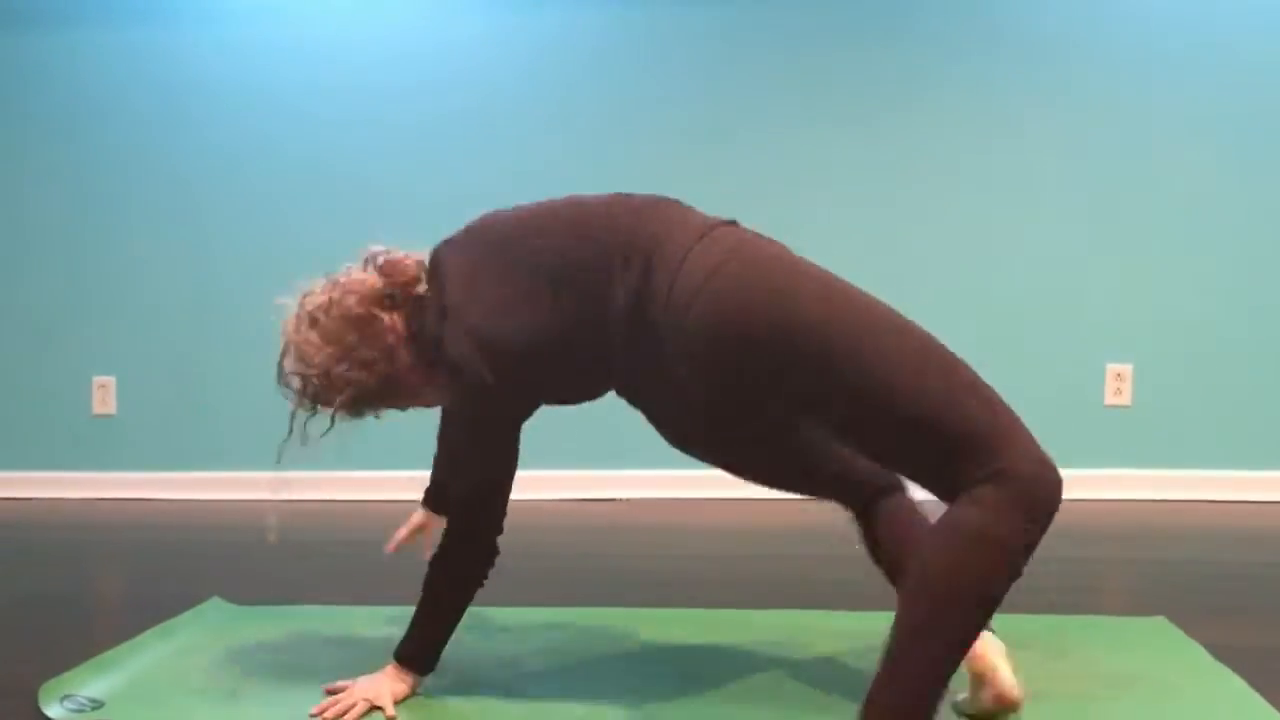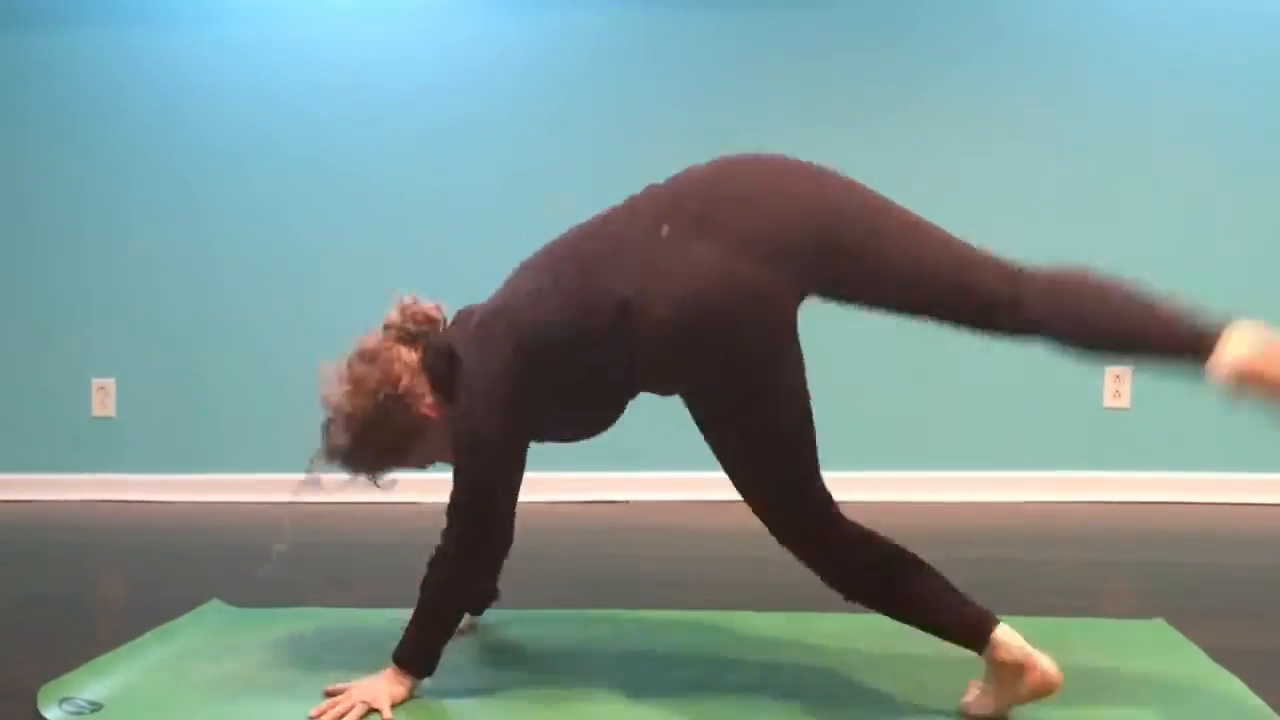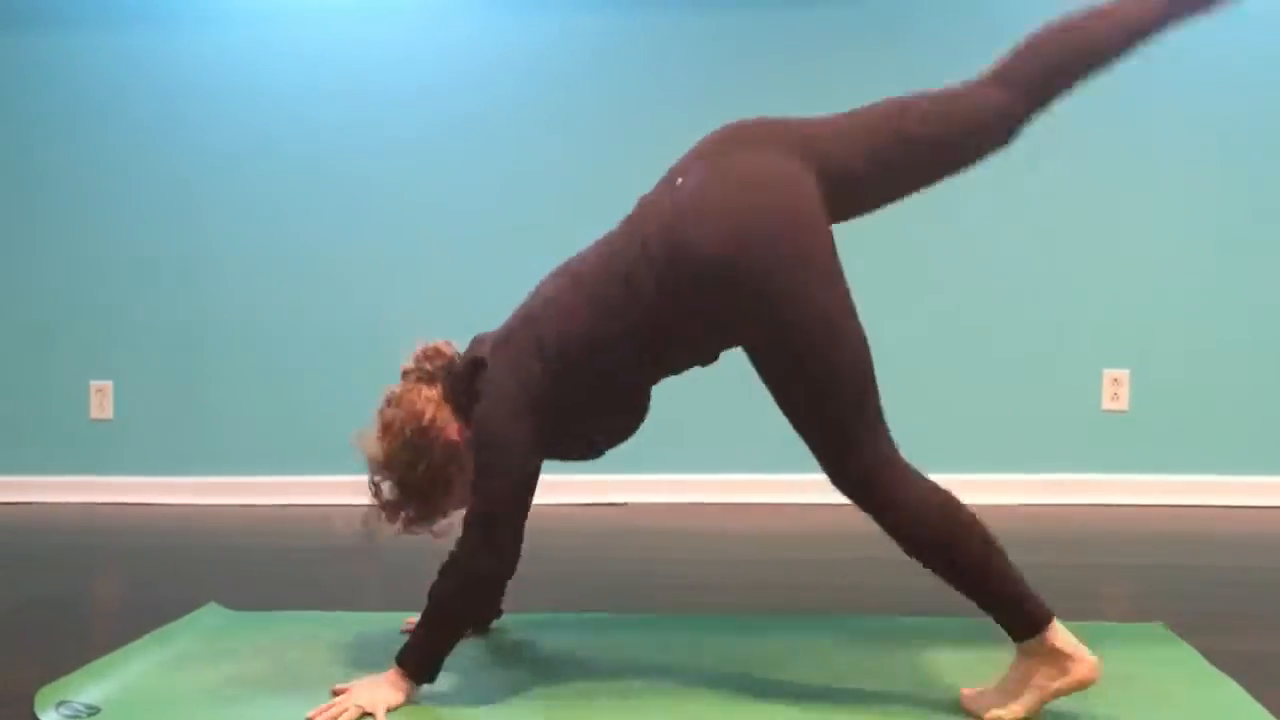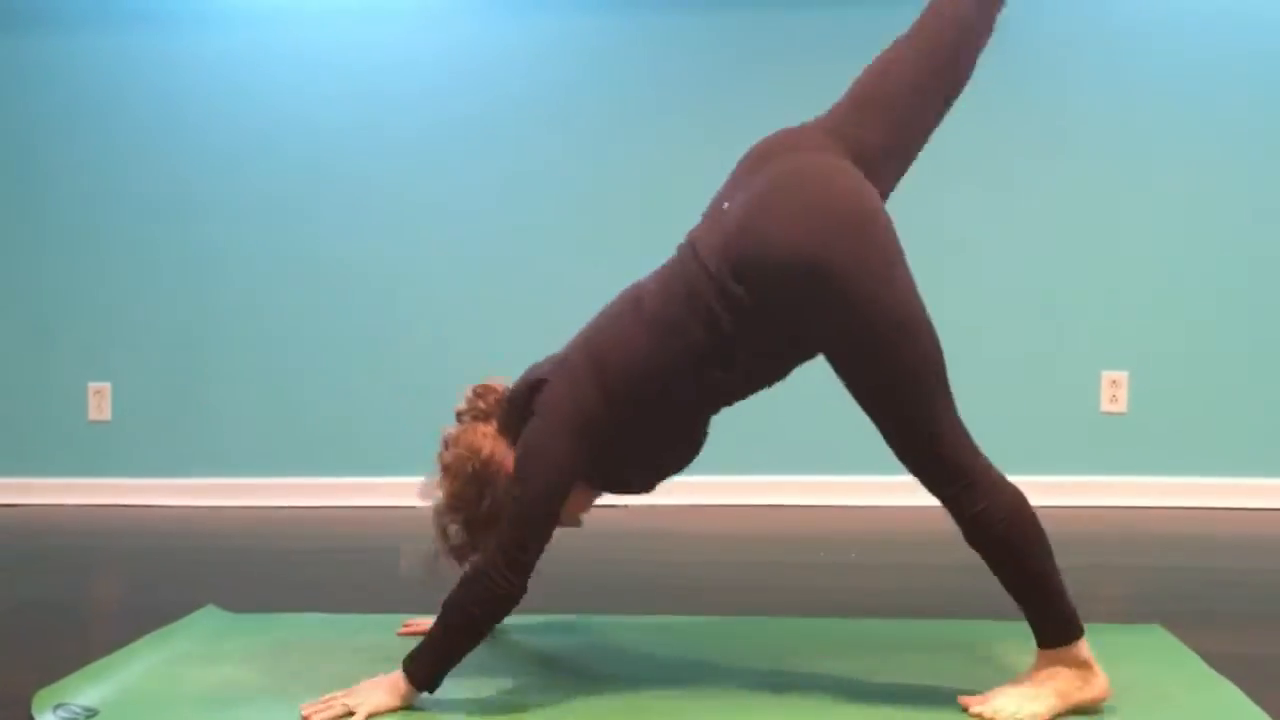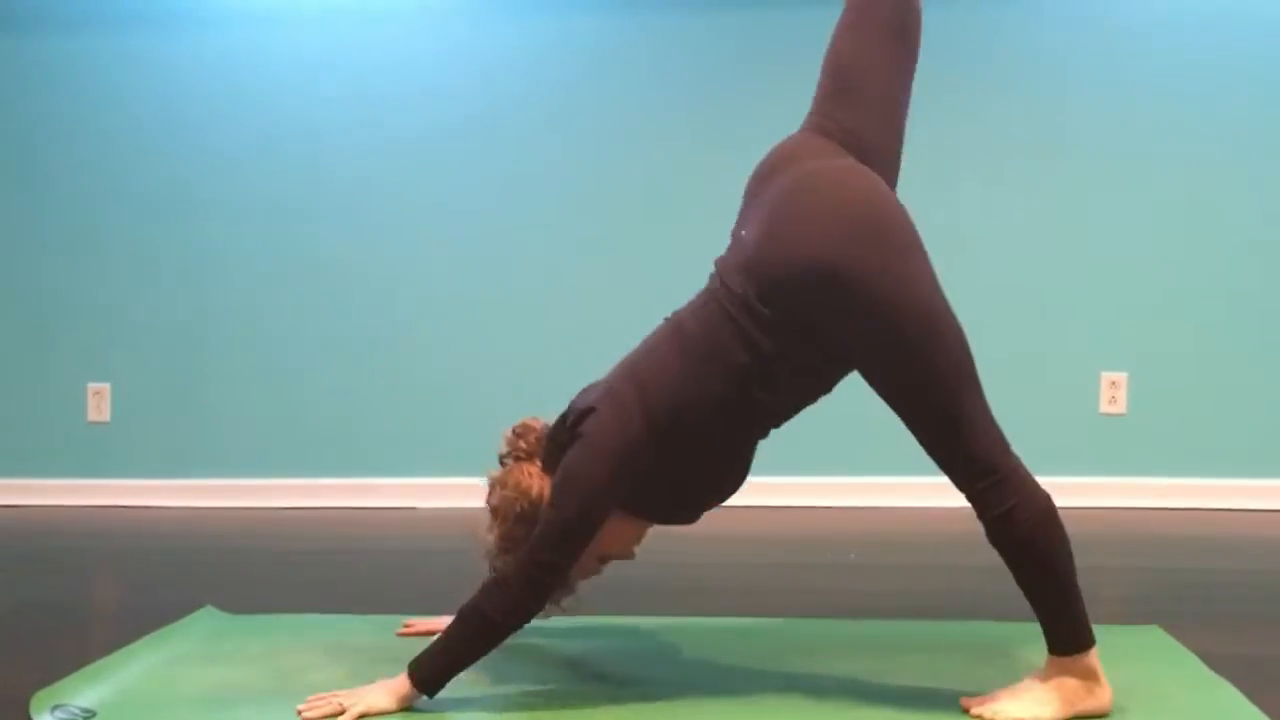
dt=0.1s
person 1, frame 1
left shoulder: (468, 351)
right shoulder: (460, 272)
left elbow: (476, 531)
right wrist: (441, 500)
left hip: (705, 320)
right hip: (727, 295)
person 1, frame 2
left shoulder: (482, 392)
right shoulder: (481, 336)
left elbow: (471, 542)
right wrist: (466, 599)
left hip: (699, 304)
right hip: (744, 200)
left knee: (808, 521)
right knee: (1016, 295)
person 1, frame 3
left shoulder: (510, 406)
right shoulder: (501, 368)
left elbow: (486, 552)
right wrist: (476, 608)
left hip: (742, 240)
right hip: (752, 167)
left knee: (870, 472)
right knee: (998, 99)
person 1, frame 4
left shoulder: (566, 420)
right shoulder: (558, 408)
left elbow: (503, 566)
right wrist: (460, 617)
left hip: (803, 248)
right hip: (801, 189)
left knee: (945, 459)
person 1, frame 5
left shoulder: (603, 462)
right shoulder: (596, 433)
left elbow: (525, 583)
right wrist: (463, 622)
left hip: (831, 251)
right hip: (814, 191)
left knee: (978, 459)
